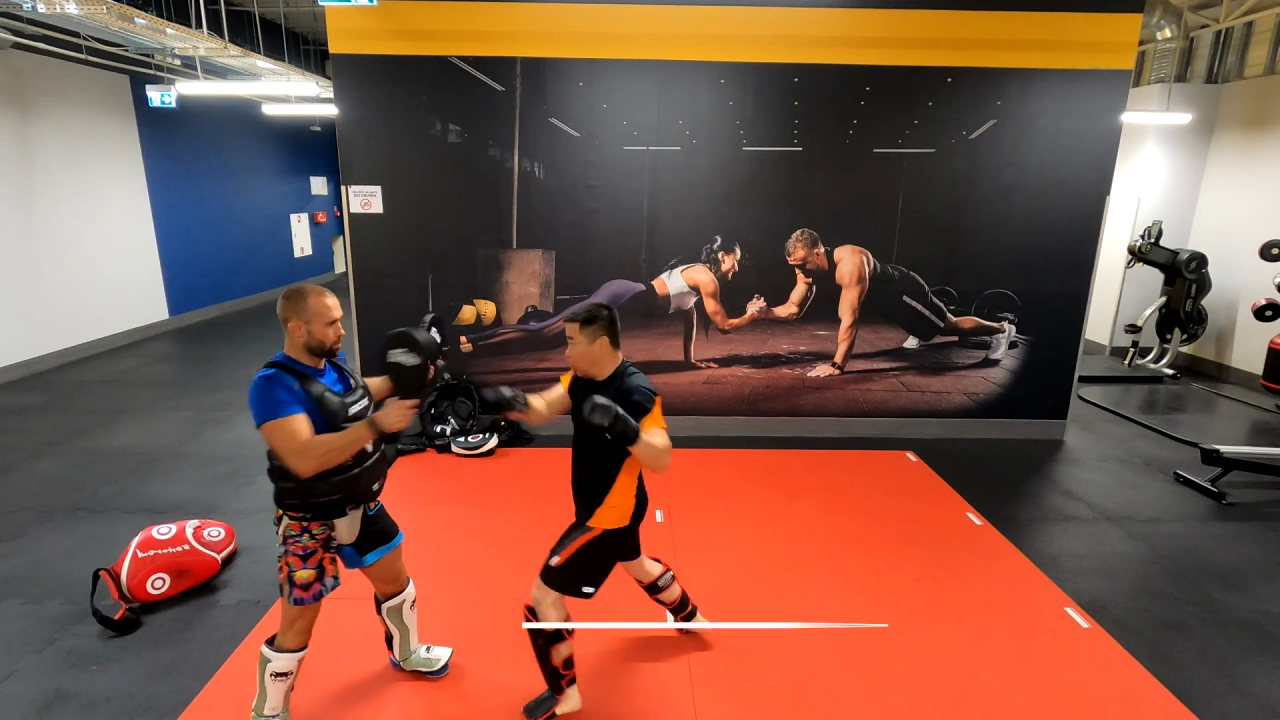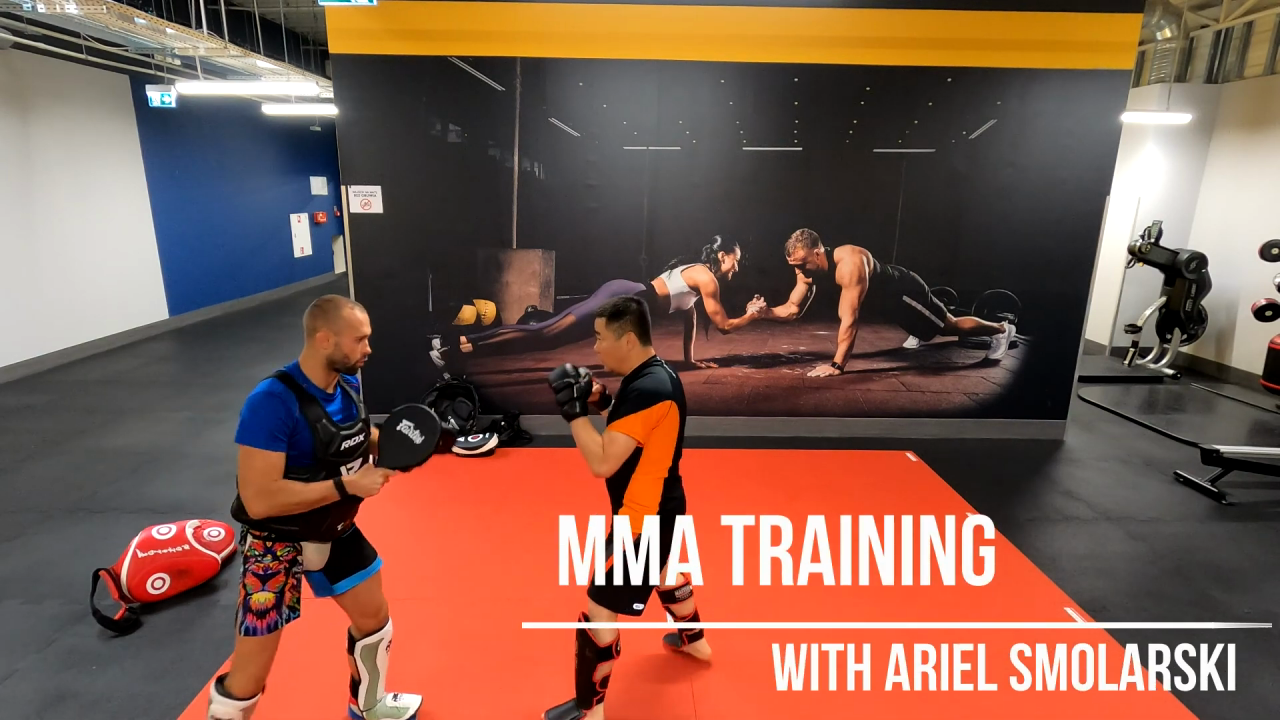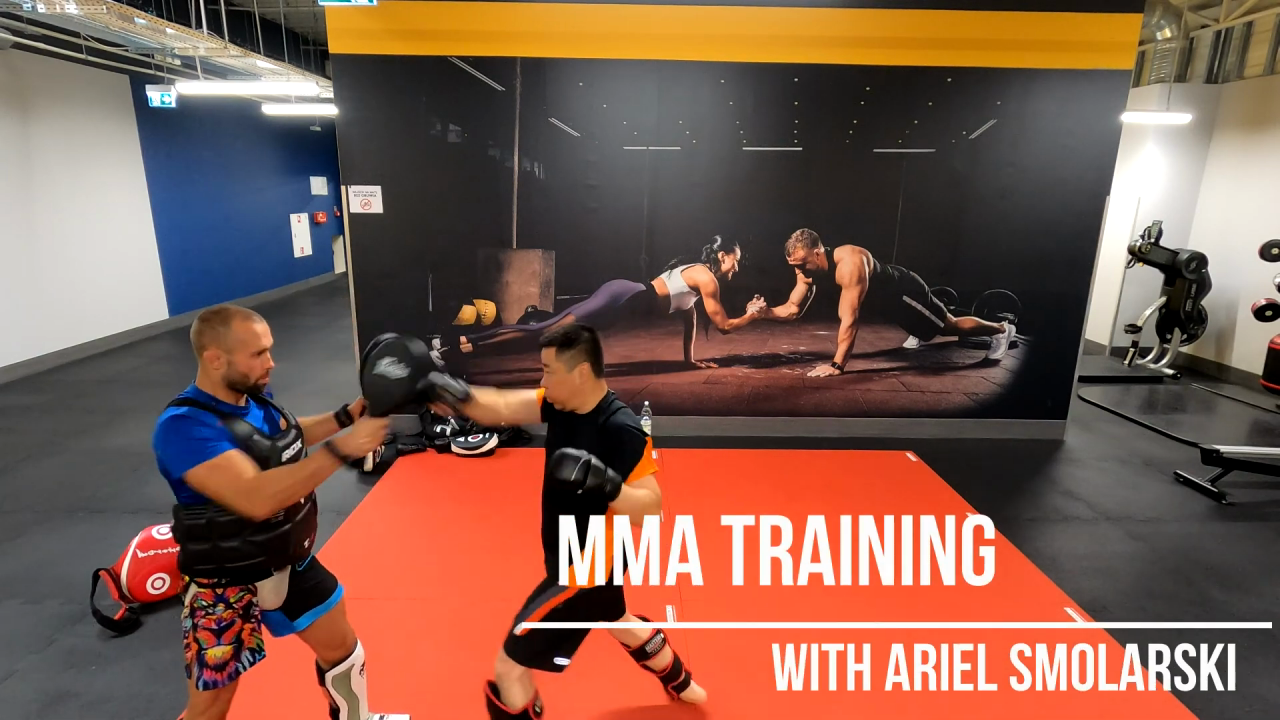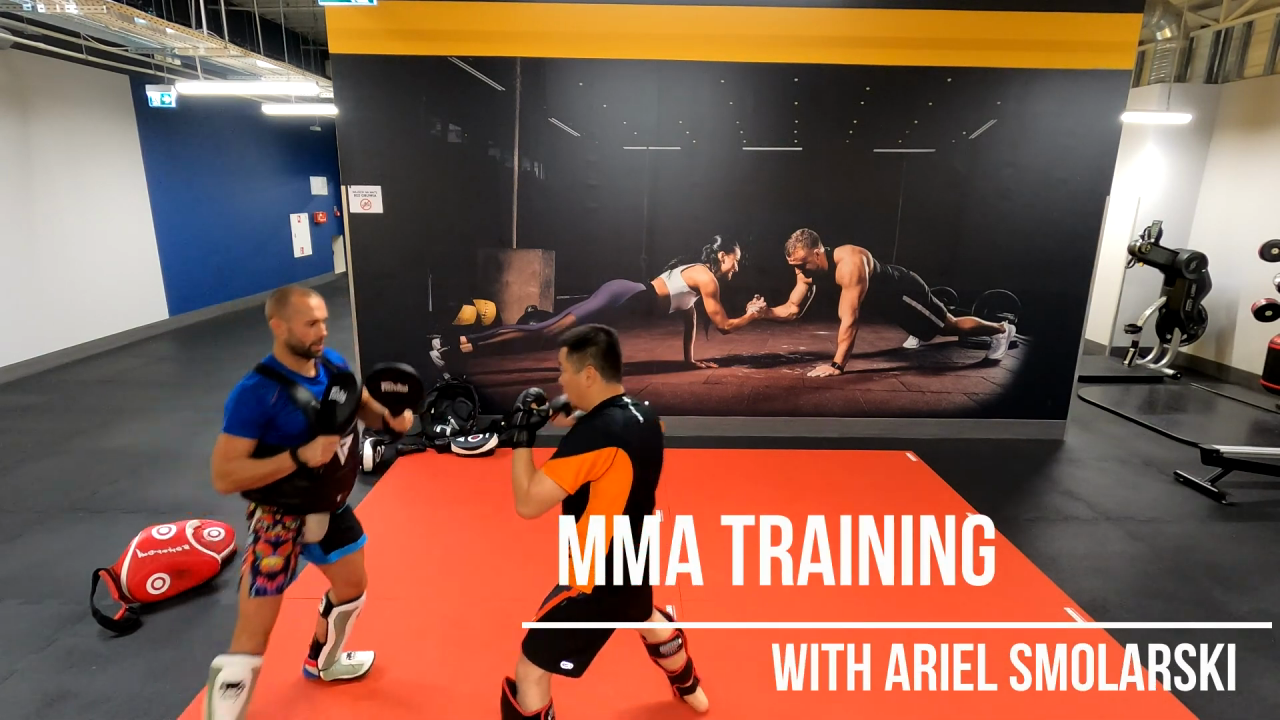
dt=1s
person 1, frame 1
left shoulder: (331, 362)
right shoulder: (273, 386)
left elbow: (358, 400)
right elbow: (305, 459)
left wrist: (397, 383)
right wrist: (377, 424)
left hip: (359, 508)
right hip: (309, 524)
left knee: (395, 582)
right knee: (296, 630)
left ankle: (406, 652)
person 1, frame 2
left shoulder: (346, 384)
right shoulder: (272, 402)
right elbow: (260, 500)
right wrist: (347, 485)
left hip: (335, 532)
right hip: (276, 545)
left knee: (374, 617)
right knee: (250, 673)
person 1, frame 3
left shoulder: (255, 394)
right shoulder: (181, 427)
left elbow: (288, 440)
right elbow: (256, 500)
left wrist: (350, 415)
right wrist: (339, 449)
left hip: (288, 565)
right hip: (225, 587)
left knee: (340, 646)
person 1, frame 4
left shoulder: (331, 362)
right shoulder: (256, 394)
left elbow: (358, 402)
right elbow: (225, 476)
left wrist: (388, 415)
right wrist: (300, 457)
left hip: (329, 506)
right hip: (279, 519)
left knee: (351, 587)
right knee: (251, 639)
left ankle: (323, 660)
person 2, frame 1
left shoulder: (636, 393)
right shoulder: (583, 377)
left elbow: (660, 460)
right elbow: (542, 411)
left wrist: (625, 429)
right wrist: (515, 402)
left hip: (610, 514)
right hip: (602, 510)
left knee: (544, 597)
right knee: (635, 562)
right ankle: (689, 615)
person 2, frame 2
left shoulder: (647, 389)
right shoulder: (656, 375)
left elbow: (602, 463)
left wrist: (574, 409)
right wrist: (603, 403)
left hip: (643, 518)
right hip: (663, 508)
left knee: (599, 610)
right knee: (664, 571)
right ankle: (694, 639)
person 2, frame 3
left shoulder: (622, 429)
right shoulder: (563, 402)
left elbow: (649, 502)
right elbow: (502, 408)
left wrist: (605, 487)
right wrist: (461, 397)
left hip: (585, 569)
left knee: (510, 671)
right knee: (618, 622)
right ankle: (683, 684)
person 2, frame 4
left shoulder: (593, 434)
right shoulder: (643, 415)
left elbow: (528, 505)
left wrist: (522, 434)
left hip: (597, 577)
left knee: (529, 672)
right knee: (648, 619)
right ankle: (689, 687)
person 3, frame 1
left shoulder: (695, 272)
right shoulder: (708, 279)
left elbow: (690, 318)
right elbow: (724, 325)
left wrist: (691, 359)
right wrist: (751, 314)
left hip: (620, 293)
right hip: (621, 299)
left knee: (547, 332)
right knee: (546, 334)
left ankle: (468, 341)
right ankle: (469, 345)
person 3, frame 2
left shoulder: (694, 272)
right shoulder: (707, 278)
left elbow: (689, 317)
right elbow: (723, 325)
left wrist: (690, 359)
right wrist: (751, 314)
left hip: (621, 295)
right hip: (623, 300)
left knee: (545, 333)
right knee: (546, 336)
left ankle: (461, 342)
right ankle: (457, 347)
person 3, frame 3
left shoulder: (692, 272)
right shoulder: (708, 278)
left elbow: (691, 316)
right elbow: (723, 325)
left wrist: (690, 359)
right wrist: (752, 315)
left hip: (621, 294)
right hip: (623, 300)
left knee: (545, 332)
right knee: (547, 335)
left ankle: (462, 342)
right ankle: (463, 346)
person 3, frame 4
left shoulder: (694, 272)
right shoulder: (707, 278)
left elbow: (689, 318)
right elbow: (724, 325)
left wrist: (690, 359)
right wrist: (752, 314)
left hip: (622, 294)
right hip: (624, 299)
left knee: (547, 332)
right knee: (546, 335)
left ankle: (458, 343)
right ankle: (458, 345)
person 4, frame 1
left shoulder: (849, 264)
right shoulder: (808, 269)
left elbow: (849, 318)
right elbow: (793, 308)
left wrist: (837, 365)
right wrist: (765, 312)
left hip: (904, 290)
right hip: (886, 293)
left knee: (949, 326)
left ankle: (1000, 330)
right ankle: (919, 333)
person 4, frame 2
left shoulder: (849, 264)
right shoulder: (808, 267)
left elbow: (849, 319)
right elbow: (793, 309)
left wrist: (837, 365)
right wrist: (764, 312)
left hip: (904, 290)
right hip: (885, 293)
left knee: (949, 326)
left ankle: (1001, 330)
right ankle: (918, 334)
person 4, frame 3
left shoulder: (849, 264)
right shoulder: (808, 268)
left elbow: (849, 319)
right elbow: (793, 309)
left wrist: (837, 365)
right wrist: (764, 313)
left hip: (904, 290)
right hip: (886, 293)
left knee: (949, 327)
left ankle: (1000, 330)
right ankle: (918, 335)
person 4, frame 4
left shoulder: (850, 263)
right shoulder: (808, 268)
left elbow: (849, 318)
right elbow: (793, 309)
left wrist: (837, 365)
right wrist: (765, 313)
left hip: (904, 290)
right hip: (886, 293)
left knee: (949, 327)
left ankle: (1001, 330)
right ankle: (918, 335)
